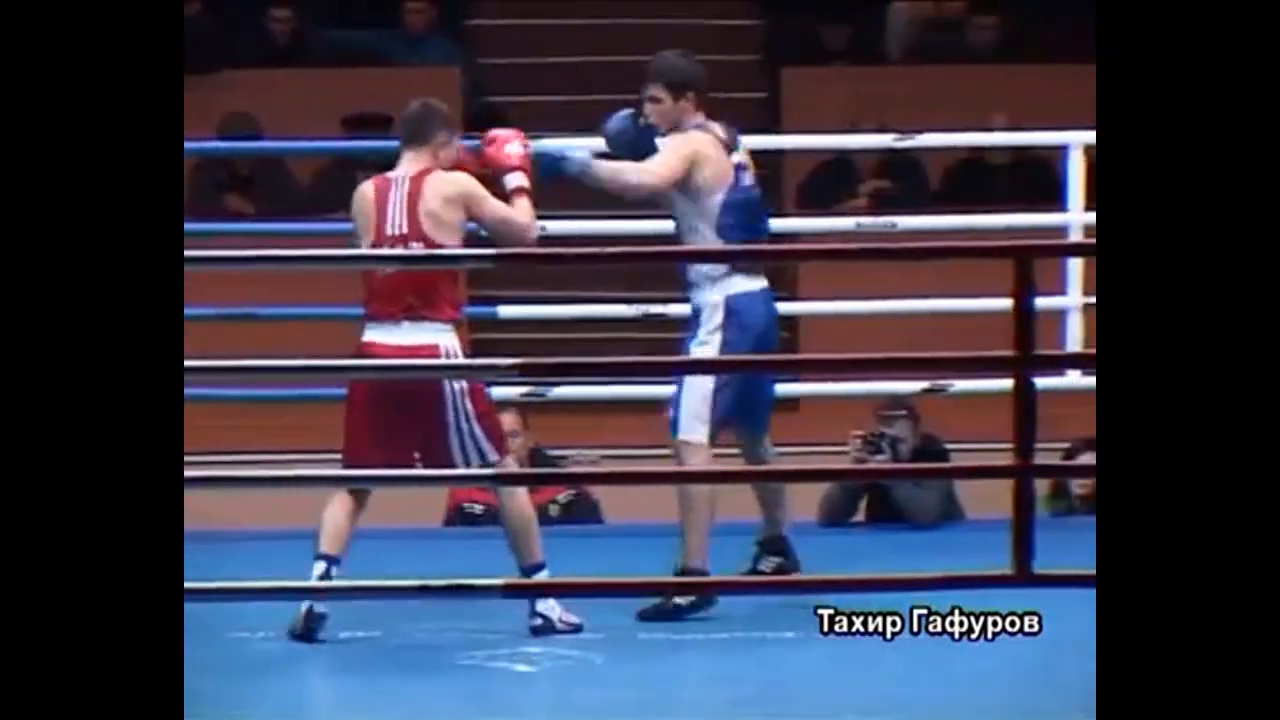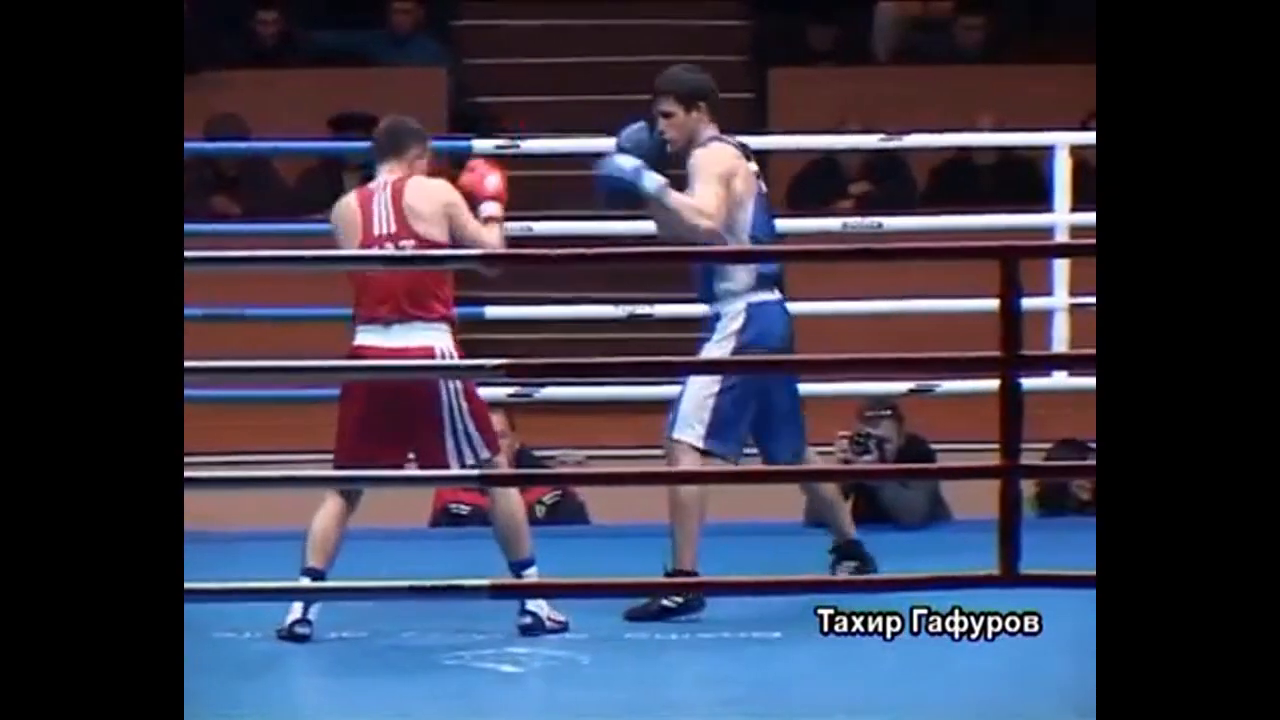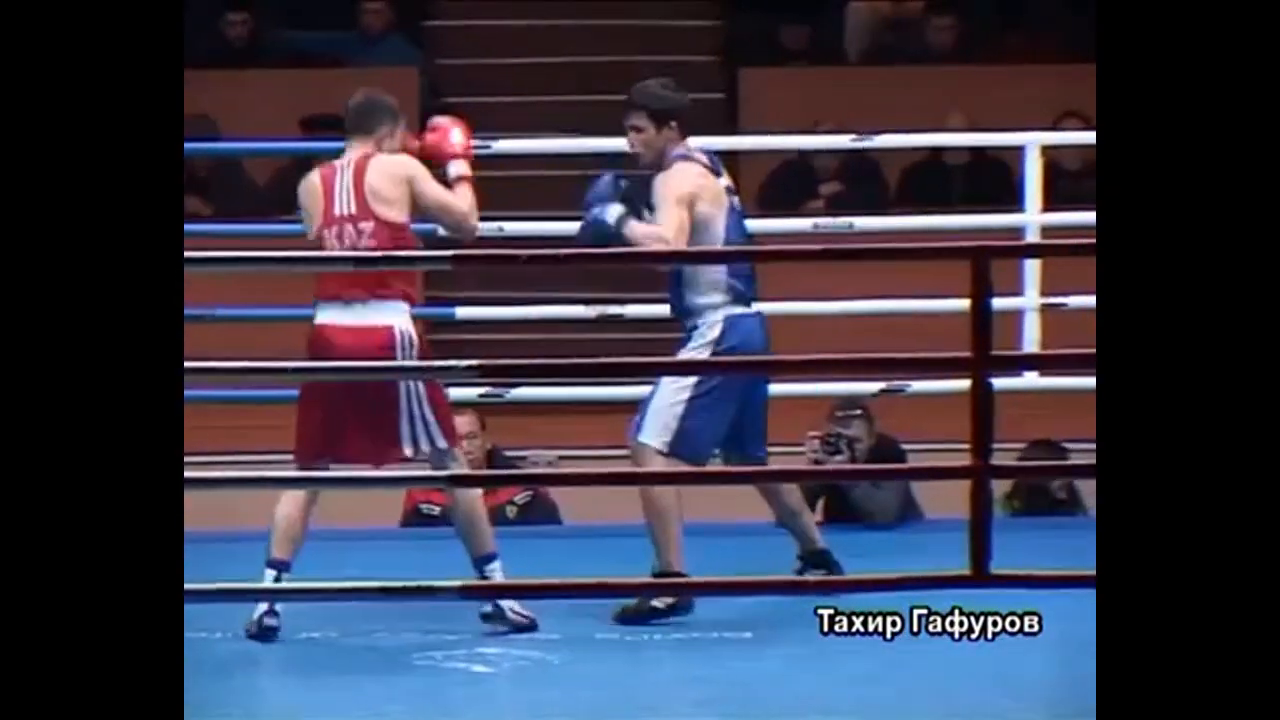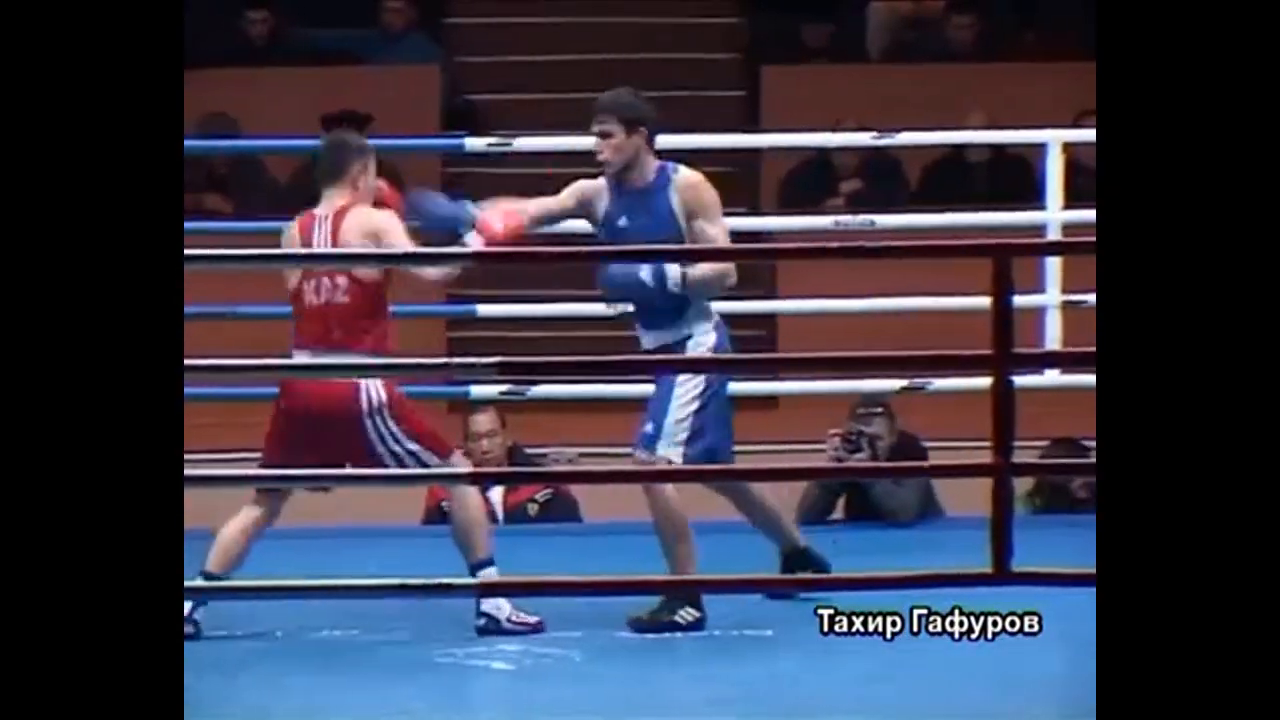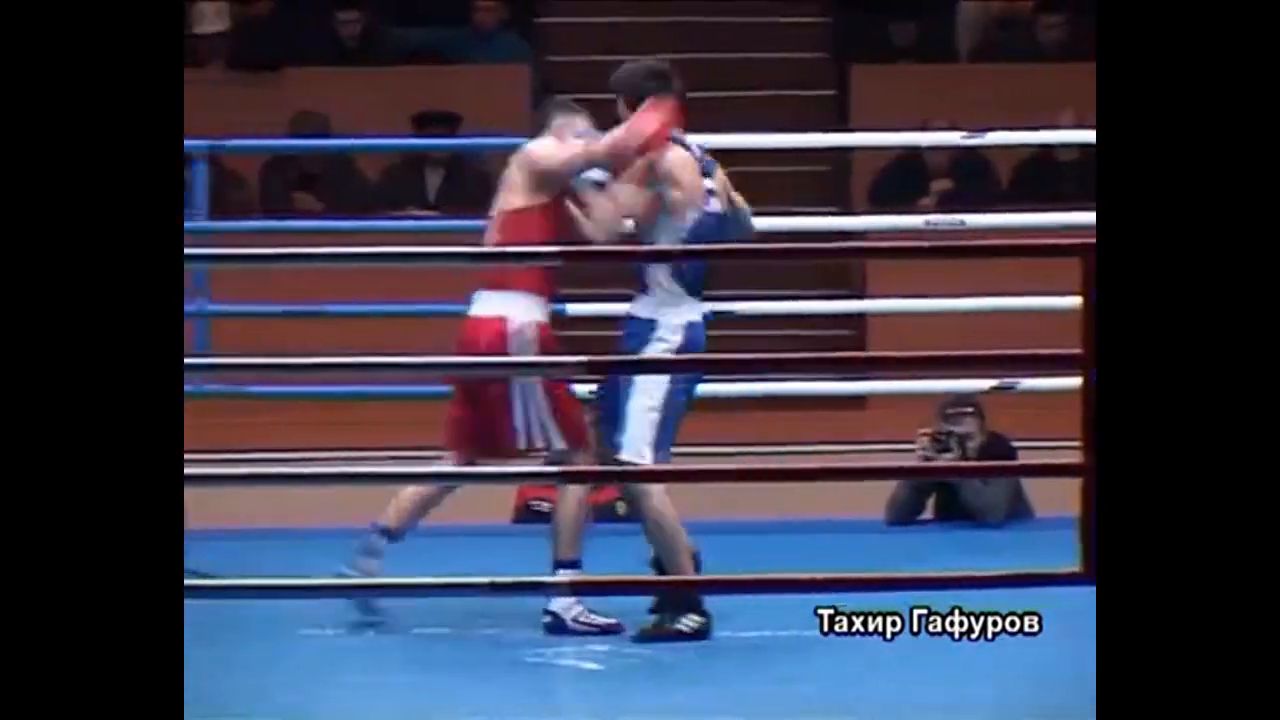
dt=0.4s
person 1, frame 1
left shoulder: (691, 147)
right shoulder: (727, 144)
left elbow: (638, 181)
left wrist: (567, 160)
right wrist: (640, 142)
left hip: (725, 308)
right hip: (751, 301)
left knee: (692, 441)
right knee: (749, 433)
left ankle: (693, 580)
right ankle: (775, 545)
person 1, frame 2
left shoulder: (708, 156)
right shoulder: (728, 157)
left elbow: (705, 225)
right elbow: (676, 229)
left wrist: (648, 182)
right wrist: (648, 178)
left hip: (745, 321)
right hip: (764, 315)
left knee: (685, 445)
right knee: (783, 449)
left ankle: (682, 582)
right ankle: (850, 548)
person 1, frame 3
left shoulder: (676, 180)
right shoulder: (703, 171)
left elbow: (667, 246)
left wrist: (616, 217)
right wrist: (621, 214)
left hip: (719, 333)
right hip: (741, 330)
left knee: (650, 448)
right knee: (746, 460)
left ankle: (672, 583)
right ankle: (815, 555)
person 1, frame 4
left shoulder: (688, 186)
right shoulder: (596, 192)
left elbow: (724, 270)
right elbow: (531, 212)
left wrist: (660, 276)
right wrist: (467, 214)
left hip: (695, 342)
right hip: (662, 346)
left knee: (653, 468)
right knee: (713, 469)
left ankle: (685, 598)
right ankle: (799, 553)
person 1, frame 5
left shoulder: (662, 158)
right shoulder: (704, 165)
right elbow: (742, 225)
left hip: (669, 332)
right hip: (654, 325)
left knee: (637, 468)
right knee: (616, 453)
left ankle: (688, 605)
right ankle: (671, 562)
person 2, frame 1
left shoulder: (365, 195)
right shoulder: (454, 185)
right elbow: (524, 232)
right wrist: (514, 172)
left hip: (377, 351)
right hip: (434, 353)
left knee: (355, 484)
right knee: (503, 471)
right ankle: (542, 601)
person 2, frame 2
left shoulder: (346, 210)
right shoulder: (435, 191)
right elbow: (489, 250)
right wrist: (490, 204)
left hip: (370, 356)
right hip: (430, 354)
left knee: (346, 488)
right knee: (495, 475)
left ankle: (302, 607)
right ankle: (532, 603)
person 2, frame 3
left shoulder: (312, 184)
right shoulder: (399, 168)
right elbow: (466, 221)
right wrist: (457, 161)
left hip: (330, 335)
right hip: (388, 334)
left knee: (309, 473)
right knee: (447, 462)
left ankle: (269, 597)
right ankle: (496, 591)
person 2, frame 4
left shoulder: (294, 231)
right shoulder: (377, 222)
right elbow: (430, 275)
left hip: (302, 386)
right hip: (359, 389)
left knee: (264, 502)
right knee: (457, 474)
left ankle: (193, 603)
right ankle: (491, 600)
person 2, frame 5
left shoulder: (561, 194)
right shoulder: (535, 160)
right elbow: (566, 162)
right wrist: (629, 137)
left hip: (486, 327)
right hip: (513, 328)
left knee: (467, 461)
right knee: (579, 457)
left ankle: (372, 552)
right ankle: (563, 603)
